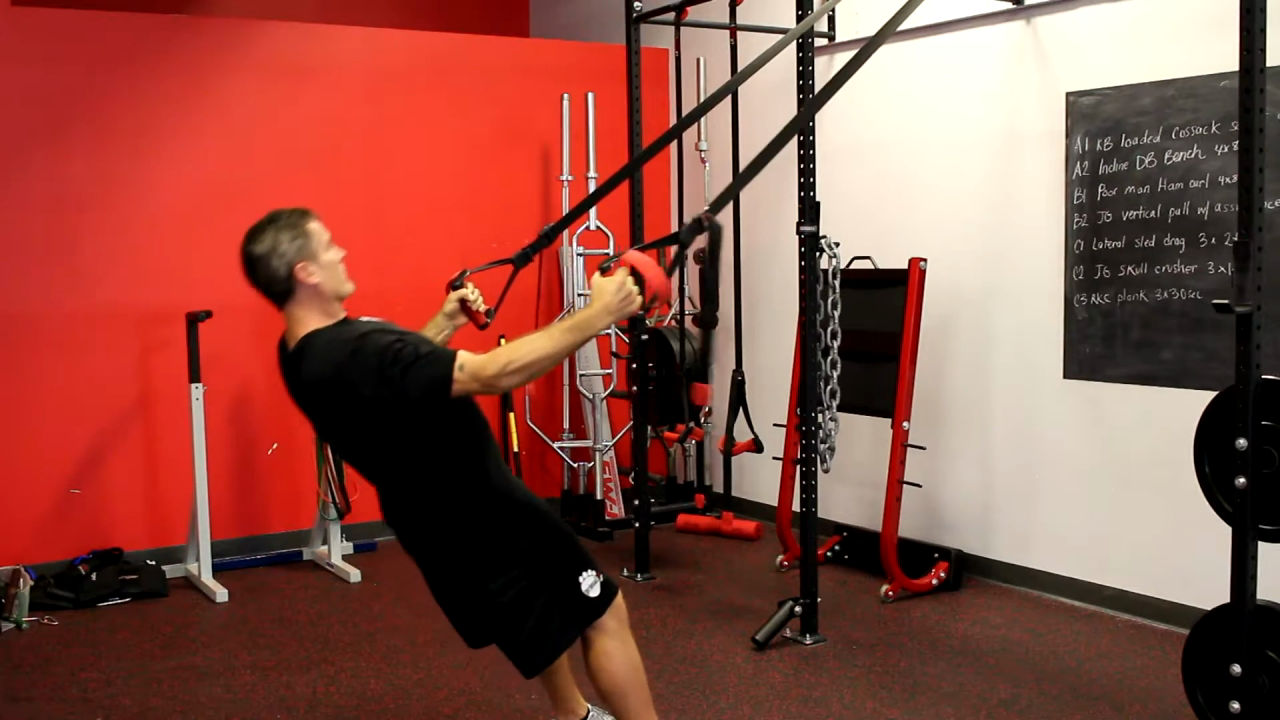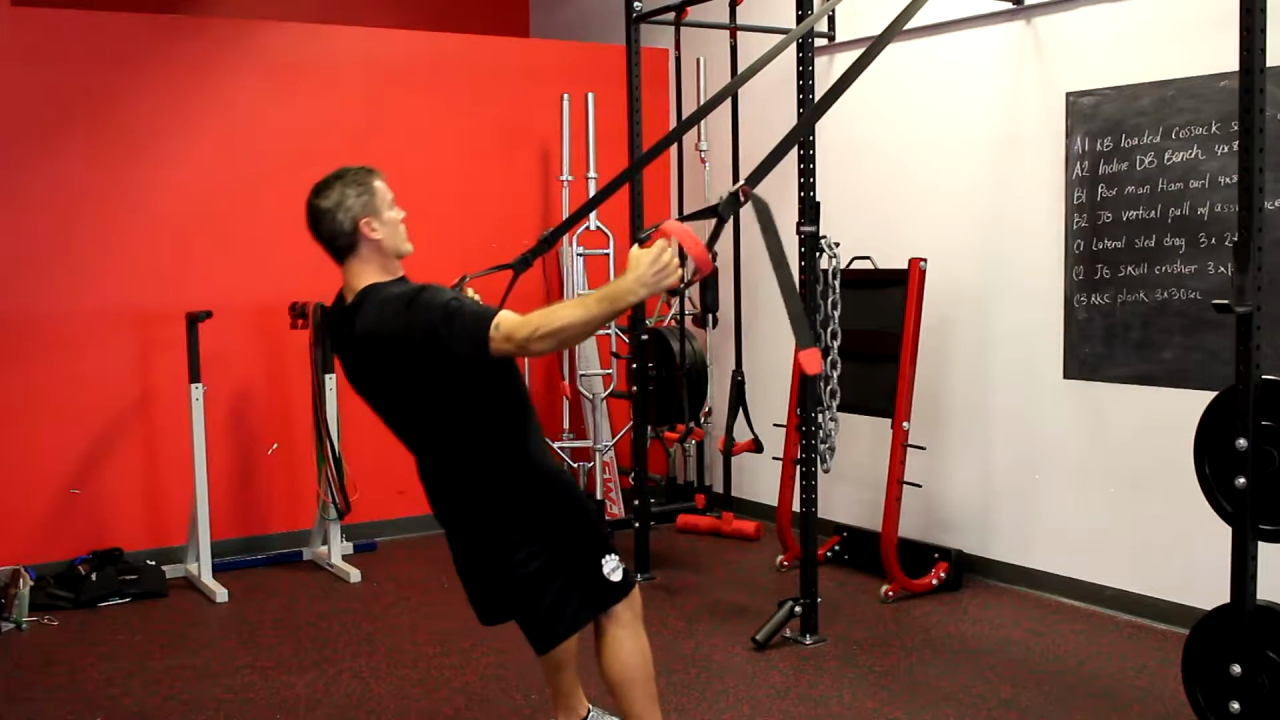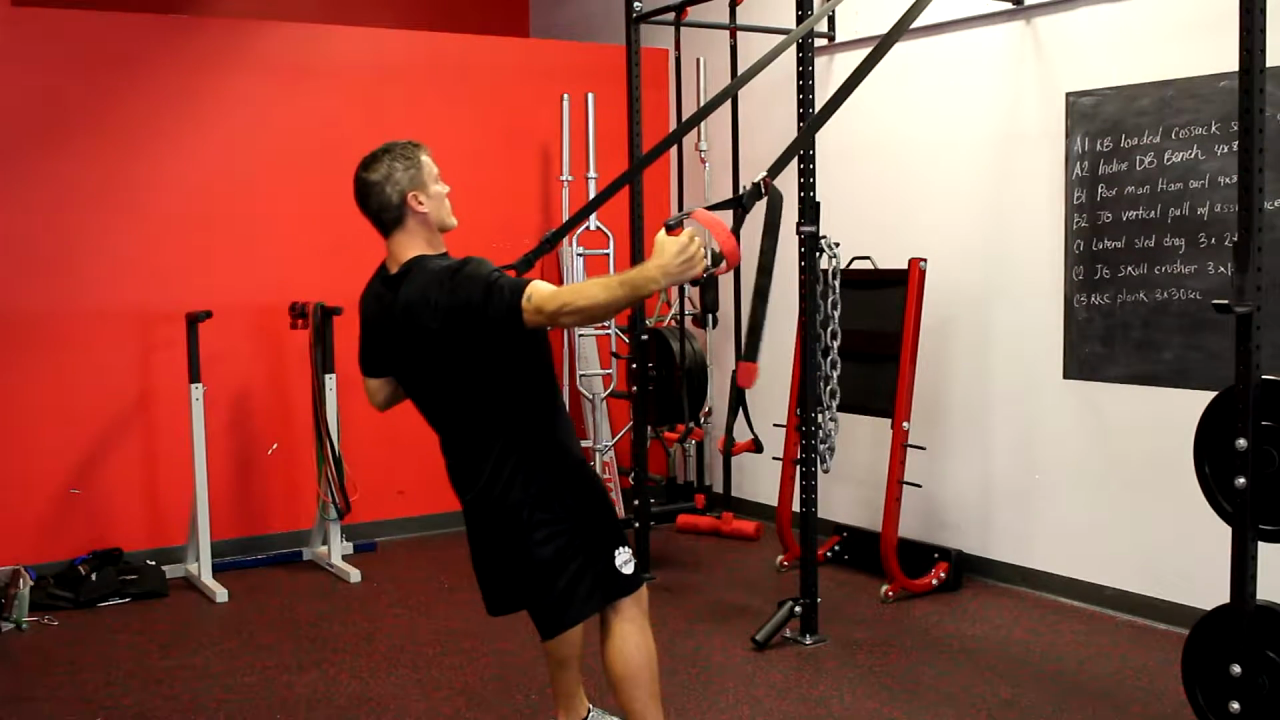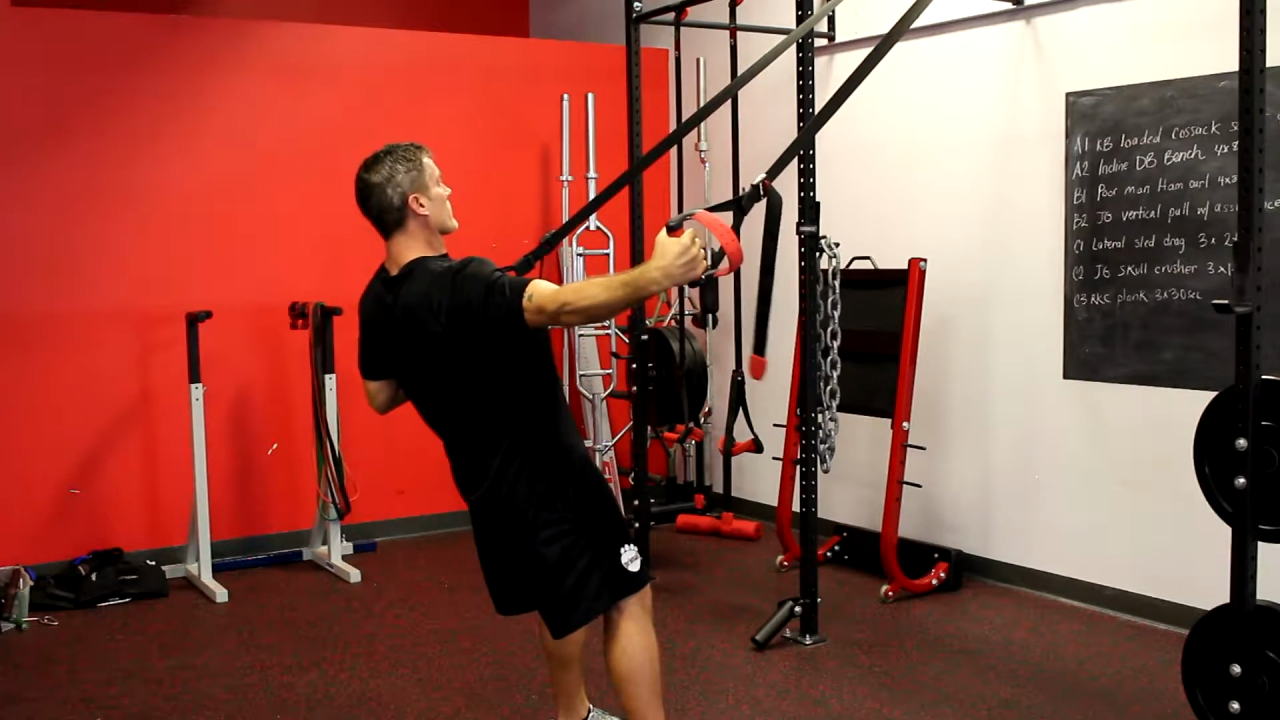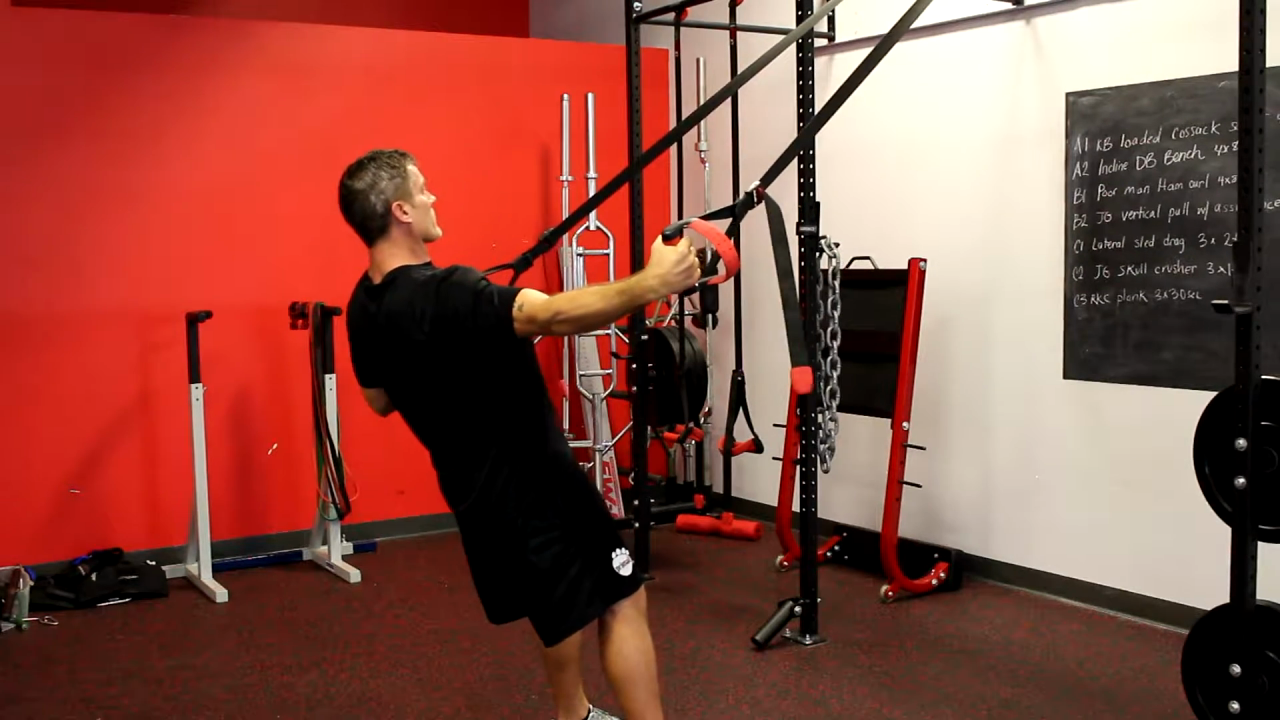
dt=0.4s
person 1, frame 1
left shoulder: (310, 352)
right shoulder: (352, 355)
right elbow: (493, 374)
left wrist: (443, 326)
right wrist: (597, 315)
left hip: (439, 510)
right hip: (474, 513)
left knee: (549, 608)
right knee: (603, 615)
person 1, frame 2
left shoulder: (351, 317)
right shoulder: (411, 312)
right elbow: (530, 336)
right wrist: (632, 287)
left hip: (466, 490)
right hip: (512, 485)
left knee: (558, 598)
right knee: (617, 605)
person 1, frame 3
left shoulder: (380, 297)
right shoulder: (457, 284)
left elbow: (380, 393)
right elbow: (560, 307)
right wrist: (657, 273)
left hip: (486, 477)
right hip: (536, 474)
left knee: (565, 592)
right knee: (624, 601)
person 1, frame 4
left shoulder: (379, 300)
right shoulder: (459, 286)
left elbow: (382, 396)
right elbow: (564, 306)
right wrist: (658, 273)
left hip: (491, 478)
right hip: (542, 475)
left knee: (563, 595)
right knee: (629, 600)
person 1, frame 5
left shoulder: (366, 307)
right shoulder: (443, 294)
left elbow: (381, 400)
right elbow: (554, 315)
right wrist: (653, 282)
left hip: (478, 485)
right hip: (526, 480)
left knee: (564, 598)
right knee: (623, 603)
